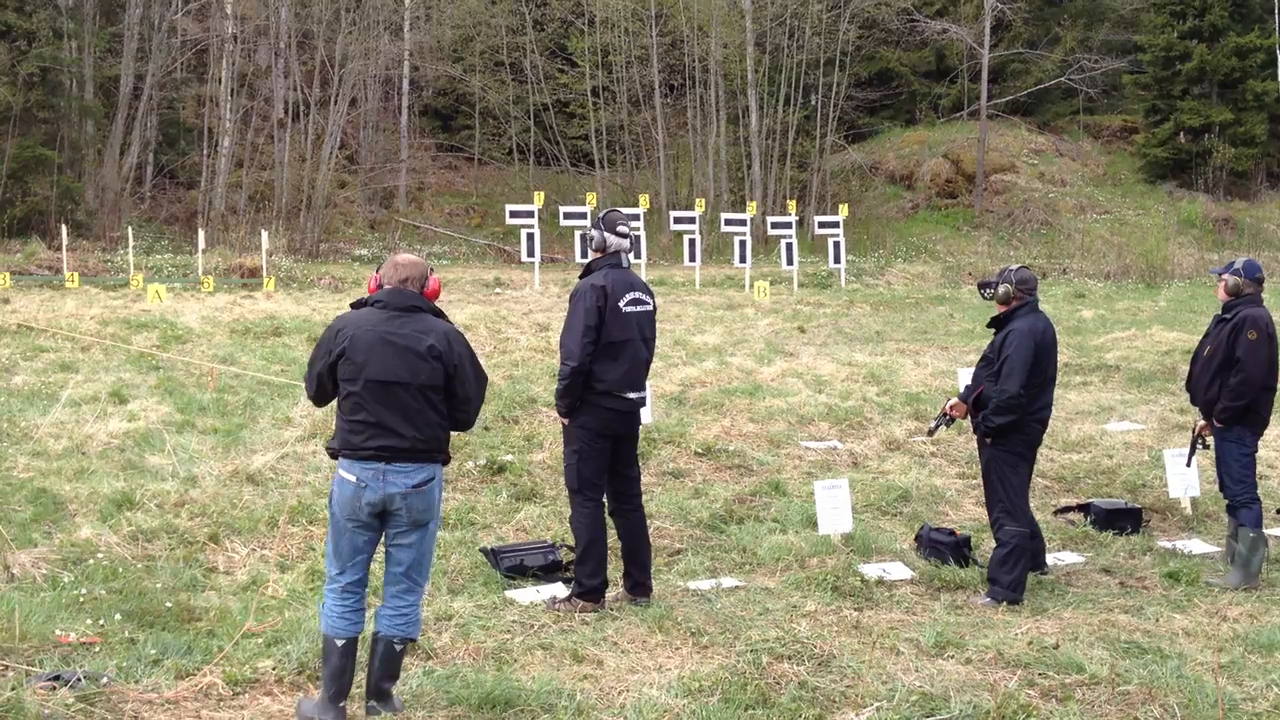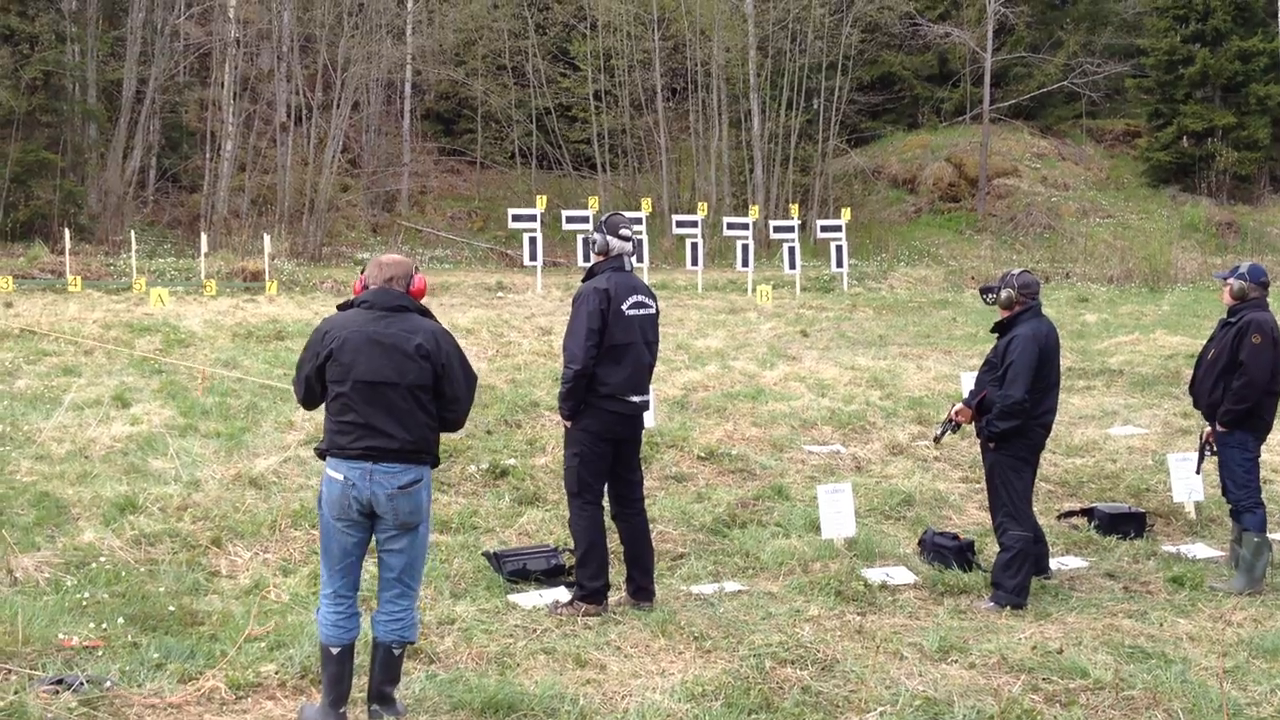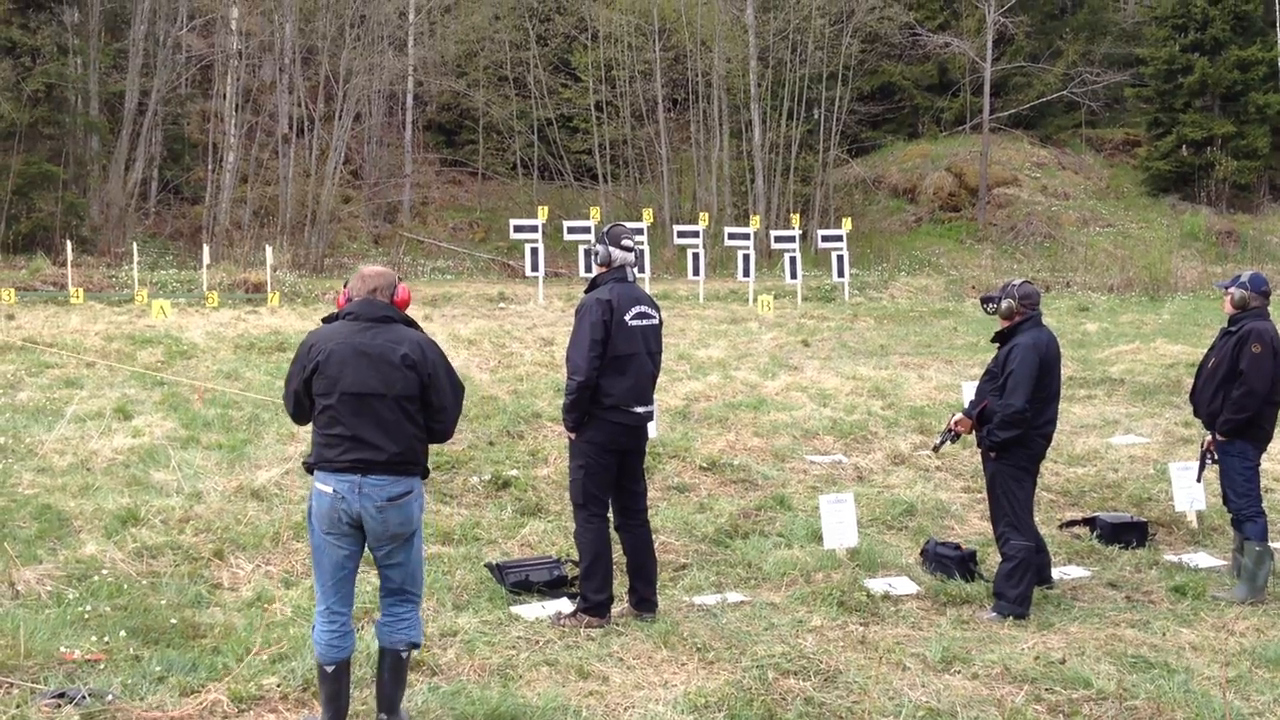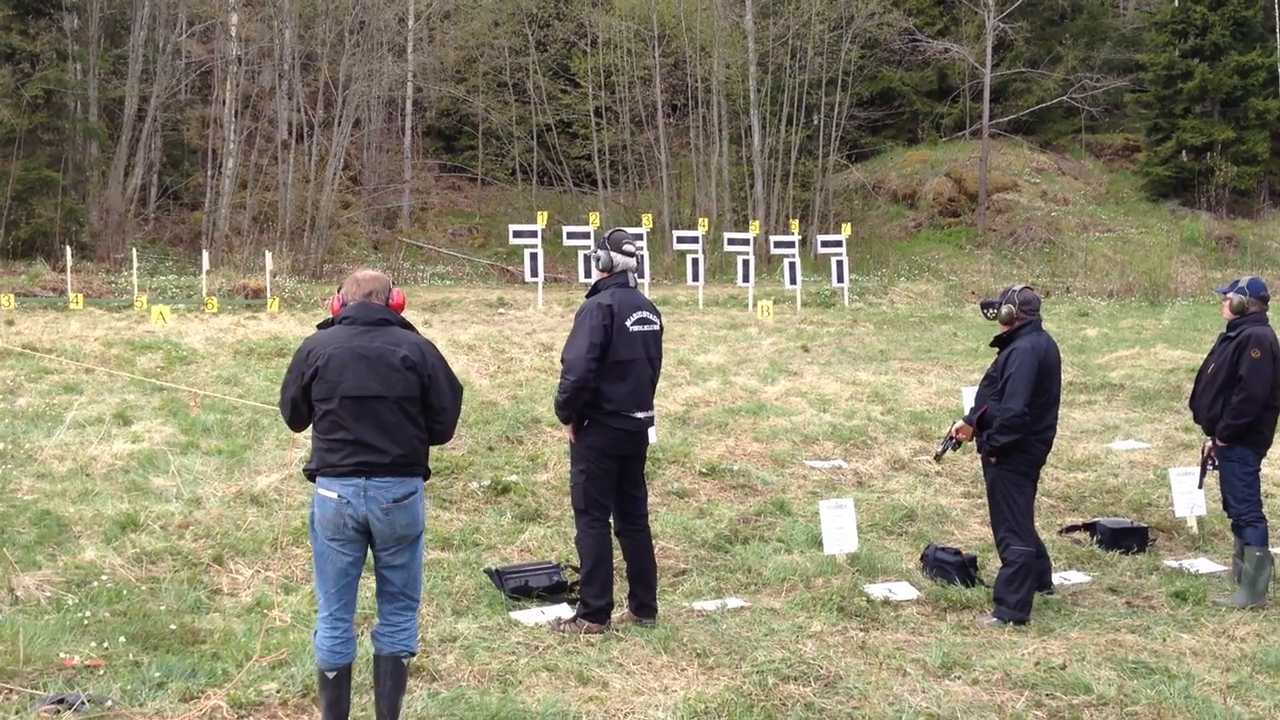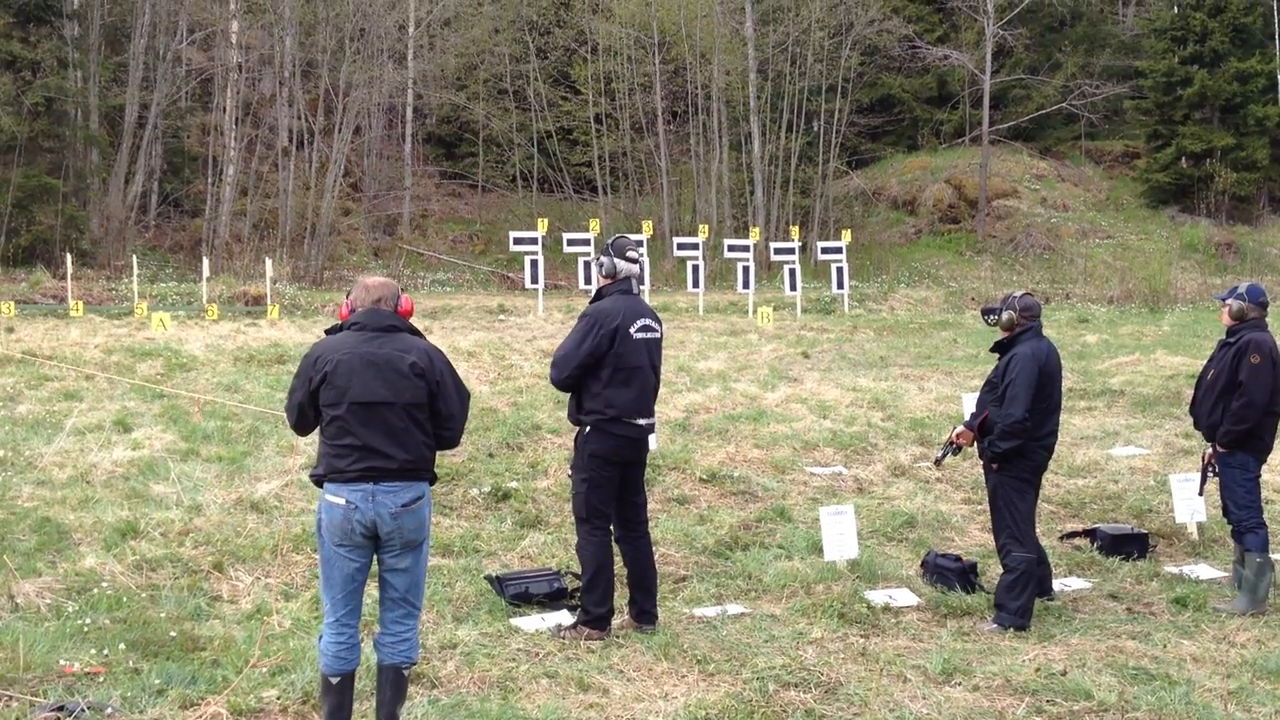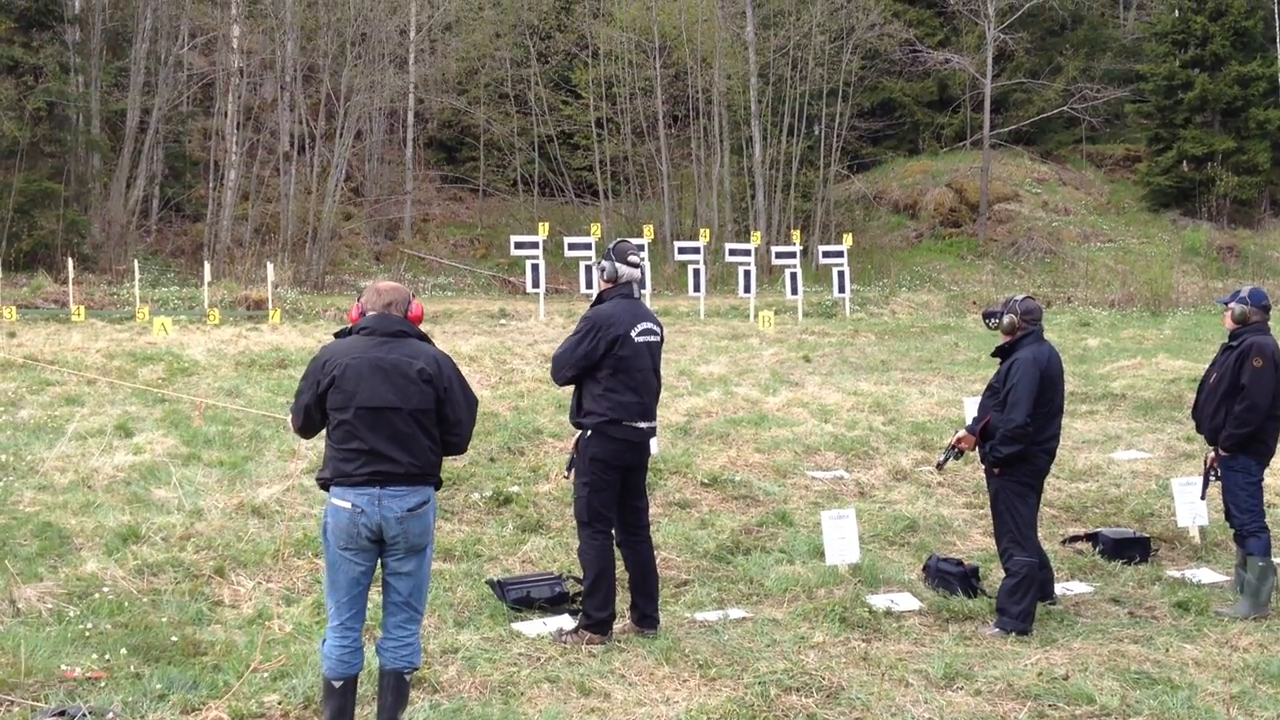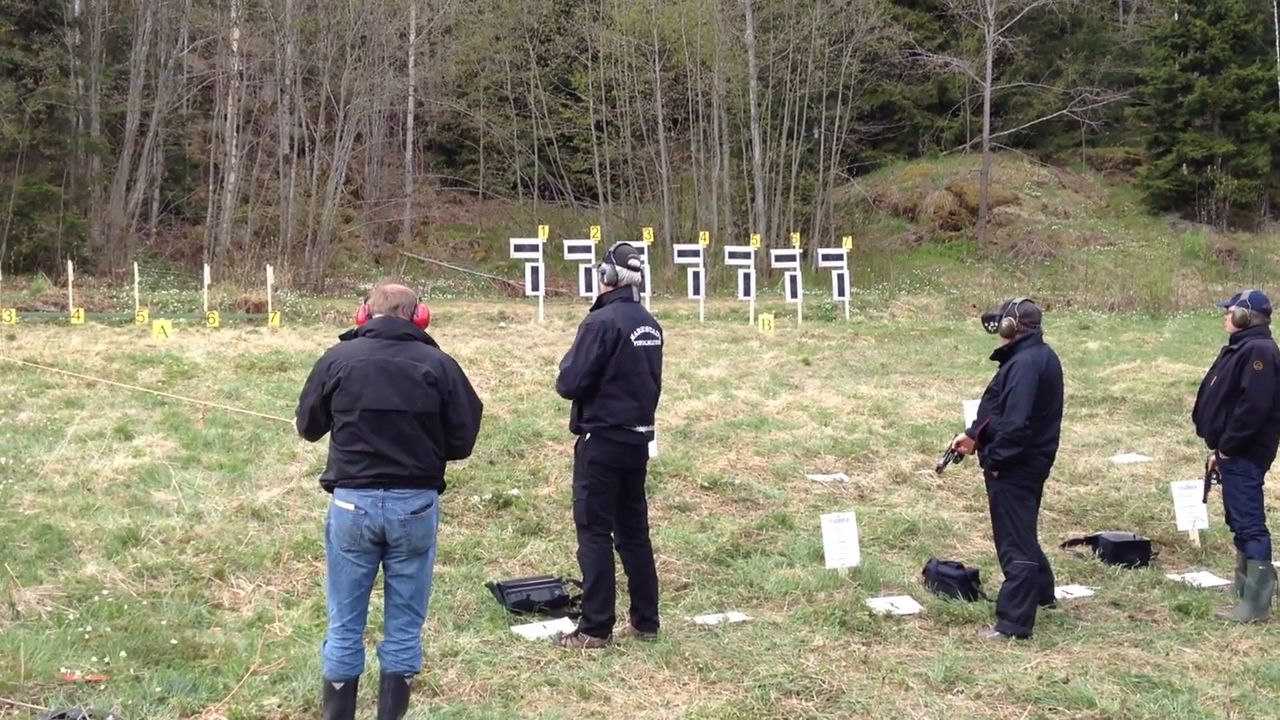
dt=0.3s
person 1, frame 1
left shoulder: (345, 328)
right shoulder: (444, 335)
left elbow: (317, 391)
right elbow: (466, 413)
left hip: (356, 473)
right hip: (418, 477)
left knee: (344, 586)
right knee: (403, 591)
person 1, frame 2
left shoulder: (333, 329)
right shoulder: (432, 336)
left elbow: (306, 395)
right elbow: (456, 413)
left hip: (345, 474)
right hip: (407, 478)
left knee: (338, 594)
right knee: (398, 595)
person 1, frame 3
left shoulder: (319, 341)
right shoulder: (418, 346)
left elbow: (297, 410)
right elbow: (444, 425)
left hip: (333, 487)
right hip: (397, 489)
left knee: (332, 609)
right knee: (402, 600)
person 1, frame 4
left shoulder: (316, 348)
right shoulder: (416, 348)
left elbow: (293, 416)
right elbow: (444, 425)
left hip: (336, 493)
right hip: (400, 492)
left knee: (335, 615)
right knee: (399, 610)
person 1, frame 5
left shoulder: (324, 353)
right shoulder: (425, 354)
left elbow: (299, 421)
right elbow: (451, 431)
left hip: (343, 497)
right hip: (407, 497)
left knee: (340, 621)
right knee: (400, 619)
person 1, frame 6
left shoulder: (332, 357)
right shoulder: (433, 360)
left elbow: (303, 423)
right elbow: (458, 438)
left hip: (349, 501)
right hip: (413, 502)
left knee: (343, 625)
right knee: (403, 625)
person 1, frame 7
left shoulder: (337, 359)
right shoulder: (438, 364)
left elbow: (308, 426)
right elbow: (462, 441)
left hip: (352, 503)
right hip: (416, 504)
left knee: (344, 627)
right knee: (404, 627)
person 2, frame 1
left shoulder: (593, 287)
right shoulder: (641, 289)
left elbow: (575, 355)
left wrist: (564, 404)
left hip: (592, 409)
right hip: (629, 407)
left knee: (586, 499)
right knee: (627, 497)
left ankle: (587, 593)
right ankle: (637, 586)
person 2, frame 2
left shoulder: (596, 291)
right shoulder: (644, 293)
left elbow: (579, 358)
left wrist: (567, 408)
left hip: (596, 412)
right hip: (632, 410)
left knee: (585, 502)
right knee: (629, 500)
left ankle: (590, 596)
right ankle: (640, 590)
person 2, frame 3
left shoulder: (599, 301)
right shoulder: (648, 303)
left elbow: (582, 369)
left wrist: (572, 419)
left hip: (600, 424)
right hip: (636, 421)
left knee: (591, 513)
right knee: (633, 512)
left ankle: (593, 608)
right ankle: (643, 601)
person 2, frame 4
left shoulder: (599, 306)
right shoulder: (649, 309)
left elbow: (578, 369)
left wrist: (566, 413)
left hip: (601, 428)
right hip: (637, 426)
left knee: (592, 519)
right knee: (633, 517)
left ankle: (594, 613)
right ankle: (643, 606)
person 2, frame 5
left shoulder: (602, 313)
right shoulder: (649, 316)
left elbow: (562, 370)
left wrist: (576, 381)
left hip: (602, 434)
right hip: (638, 432)
left knee: (593, 526)
right knee: (634, 523)
left ankle: (594, 621)
right ankle: (643, 613)
person 2, frame 6
left shoulder: (604, 316)
right shoulder: (650, 320)
left elbow: (561, 369)
left wrist: (586, 359)
left hip: (604, 438)
right hip: (639, 436)
left knee: (595, 530)
right knee: (635, 527)
left ankle: (596, 625)
right ankle: (645, 617)
person 2, frame 7
left shoulder: (602, 321)
right shoulder: (650, 324)
left elbow: (571, 381)
left wrist: (568, 384)
left hip: (602, 441)
right hip: (638, 439)
left knee: (594, 532)
right knee: (634, 530)
left ankle: (595, 628)
right ankle: (645, 620)
person 3, frame 1
left shoulder: (1021, 331)
right shoulder: (1034, 323)
left elbow: (1010, 391)
right elbow: (994, 375)
left wrist: (987, 426)
right wrist: (966, 398)
left hip: (1009, 432)
right hip: (1022, 428)
left knee: (1006, 508)
right knee: (1014, 500)
left ankle: (1005, 589)
right ankle: (1033, 558)
person 3, frame 2
left shoulder: (1024, 336)
right shoulder: (1036, 327)
left elbow: (1014, 396)
right elbow: (997, 380)
left wrist: (991, 431)
right wrist: (970, 403)
left hip: (1012, 437)
right hip: (1023, 432)
left knee: (1010, 512)
right knee: (1017, 504)
left ankle: (1008, 593)
right ankle: (1036, 563)
person 3, frame 3
left shoulder: (1025, 345)
right shoulder: (1037, 337)
left elbow: (1015, 406)
right elbow: (998, 390)
left wrist: (992, 441)
right wrist: (972, 413)
left hip: (1012, 446)
right hip: (1024, 442)
left knee: (1011, 522)
right knee: (1018, 514)
left ankle: (1011, 603)
right ankle: (1038, 573)
person 3, frame 4
left shoulder: (1024, 350)
right shoulder: (1038, 343)
left elbow: (1014, 410)
right elbow: (998, 396)
left wrist: (992, 445)
right wrist: (972, 420)
left hip: (1012, 451)
right hip: (1025, 447)
left knee: (1012, 527)
right knee: (1018, 519)
left ankle: (1011, 608)
right ankle: (1039, 578)
person 3, frame 5
left shoulder: (1024, 355)
right shoulder: (1039, 348)
left elbow: (1015, 415)
right elbow: (1000, 401)
left wrist: (994, 451)
right wrist: (973, 425)
left hip: (1014, 457)
right hip: (1029, 452)
left knee: (1012, 534)
right knee: (1020, 525)
left ankle: (1011, 614)
right ankle: (1039, 584)
person 3, frame 6
left shoulder: (1026, 360)
right shoulder: (1041, 352)
left elbow: (1017, 420)
right elbow: (1001, 407)
left wrist: (996, 457)
right wrist: (974, 430)
left hip: (1016, 462)
right hip: (1030, 457)
left knee: (1015, 538)
right knee: (1022, 530)
left ankle: (1014, 619)
right ankle: (1041, 589)
person 3, frame 7
left shoulder: (1025, 363)
right shoulder: (1040, 355)
left elbow: (1016, 423)
right elbow: (1001, 409)
left wrist: (995, 460)
right wrist: (974, 434)
left hip: (1015, 465)
right hip: (1030, 460)
left knee: (1014, 541)
right knee: (1022, 533)
left ankle: (1014, 622)
right ankle: (1041, 592)
person 4, frame 1
left shoulder: (1252, 320)
right shoulder: (1231, 316)
left elbow: (1249, 375)
left wrist: (1222, 415)
right wrist: (1209, 414)
left hip: (1238, 423)
right hip: (1227, 421)
left knee: (1242, 493)
right knee: (1233, 491)
left ankle: (1245, 572)
right ankle: (1235, 557)
person 4, frame 2
right shoulder: (1237, 320)
left elbow: (1252, 379)
left wrist: (1224, 419)
right wrist: (1215, 420)
left hip: (1241, 427)
right hip: (1230, 425)
left knee: (1245, 497)
right knee: (1236, 495)
left ankle: (1250, 577)
right ankle: (1239, 563)
person 4, frame 3
right shoulder: (1239, 329)
left elbow: (1252, 388)
left wrist: (1225, 428)
right wrist: (1216, 429)
left hip: (1242, 436)
right hip: (1232, 434)
left knee: (1247, 506)
right knee: (1238, 504)
left ankle: (1252, 586)
right ankle: (1241, 572)
person 4, frame 4
right shoulder: (1238, 335)
left elbow: (1252, 394)
left wrist: (1224, 433)
right wrist: (1216, 434)
left hip: (1241, 441)
right hip: (1231, 440)
left knee: (1246, 511)
right knee: (1238, 509)
left ankle: (1252, 591)
right ankle: (1241, 577)
person 4, frame 5
right shoulder: (1236, 341)
left elbow: (1251, 400)
left wrist: (1225, 440)
right wrist: (1216, 440)
left hip: (1241, 448)
right hip: (1231, 446)
left knee: (1247, 517)
right knee: (1237, 515)
left ankle: (1253, 597)
right ankle: (1241, 582)
person 4, frame 6
right shoulder: (1239, 344)
left wrist: (1227, 443)
right wrist: (1219, 444)
left hip: (1244, 451)
right hip: (1234, 450)
left knee: (1249, 521)
right knee: (1240, 519)
right ankle: (1243, 586)
person 4, frame 7
right shoulder: (1239, 348)
left wrist: (1227, 447)
right wrist: (1219, 448)
left hip: (1244, 455)
right hip: (1234, 453)
left knee: (1249, 524)
right knee: (1240, 523)
right ankle: (1244, 589)
